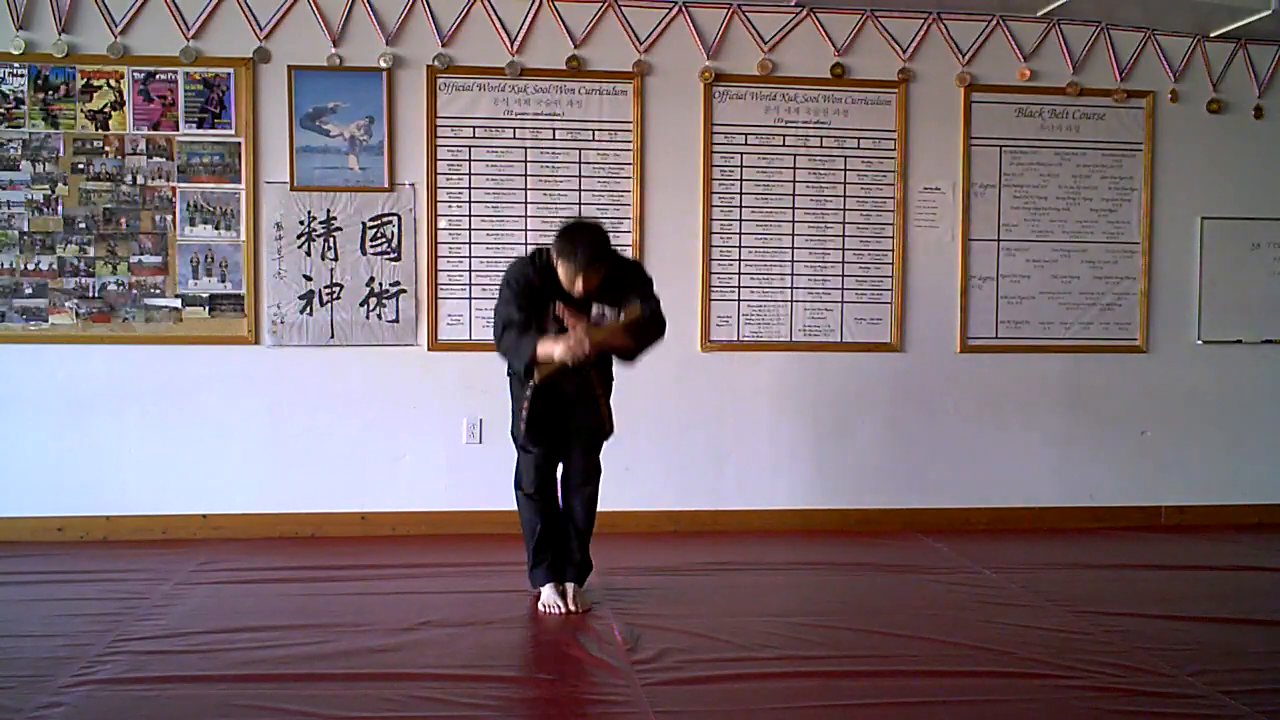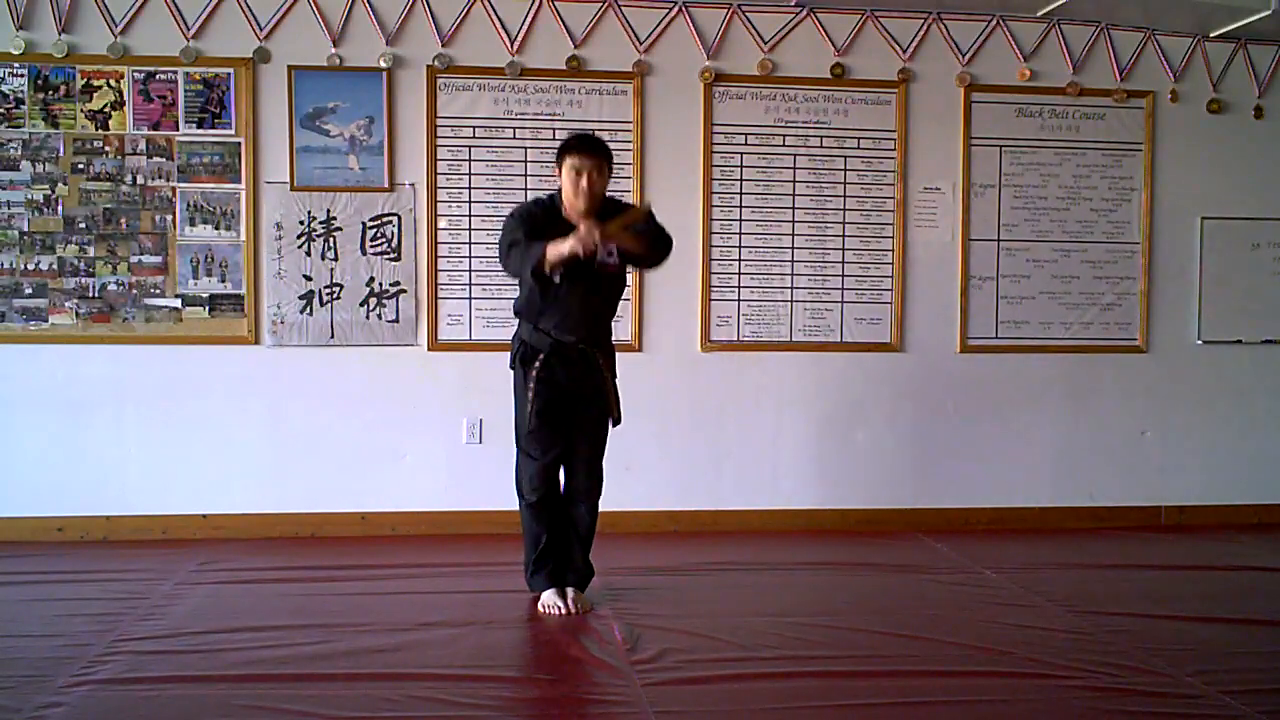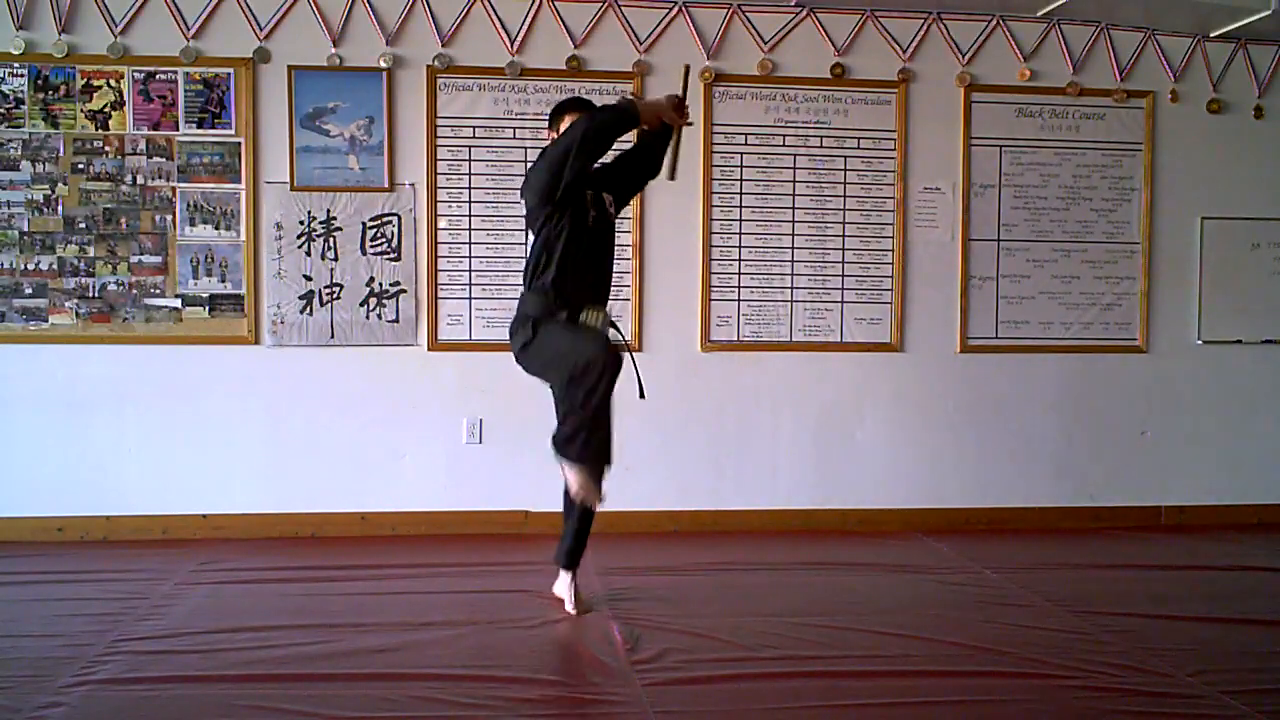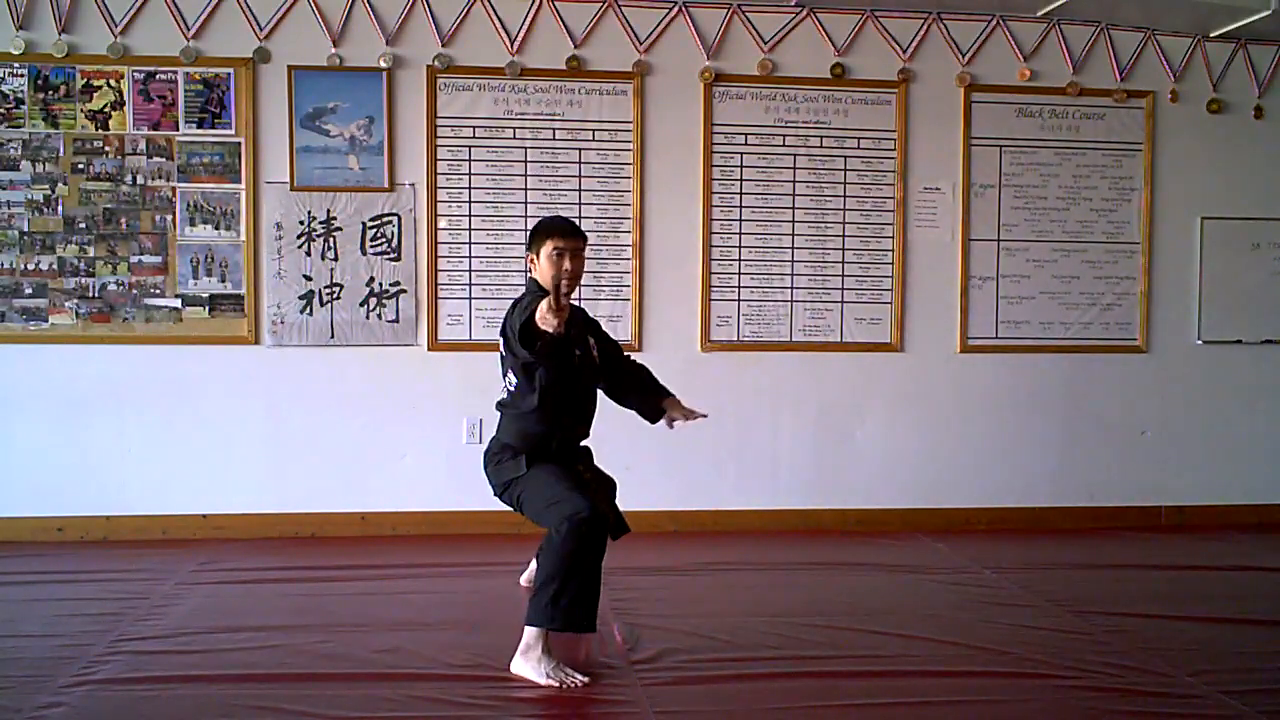
dt=1s
person 1, frame 1
left shoulder: (626, 274)
right shoulder: (526, 273)
left elbow: (651, 325)
right elbow: (508, 336)
left wrist: (599, 336)
right wrist: (552, 346)
left hip: (590, 378)
right hip: (538, 378)
left knee: (582, 476)
right knee: (535, 472)
left ankle: (572, 577)
right ankle: (547, 578)
person 1, frame 2
left shoulder: (623, 218)
right shoulder: (530, 216)
left elbow: (657, 246)
right elbow: (516, 255)
left wrist: (609, 237)
right wrist: (565, 246)
left hip: (593, 360)
right hip: (539, 357)
left knee: (585, 477)
right knee: (538, 474)
left ankle: (574, 580)
right ankle: (546, 581)
person 1, frame 3
left shoulder: (604, 182)
right shoulder: (547, 176)
left elbow: (644, 157)
right elbow: (585, 137)
left wrist: (661, 124)
right wrist: (647, 109)
left hip: (581, 329)
right hip: (542, 327)
left knee: (587, 454)
right knee: (597, 354)
left ankle: (568, 572)
right ankle: (575, 456)
person 1, frame 4
left shoulder: (579, 321)
right shoulder: (526, 312)
left elbow: (619, 371)
right elbow: (527, 334)
left wrist: (665, 403)
right wrist: (543, 326)
left hip: (560, 454)
right hip: (519, 459)
left knee: (601, 497)
right knee: (581, 518)
left ankle: (541, 570)
right ankle: (531, 650)
